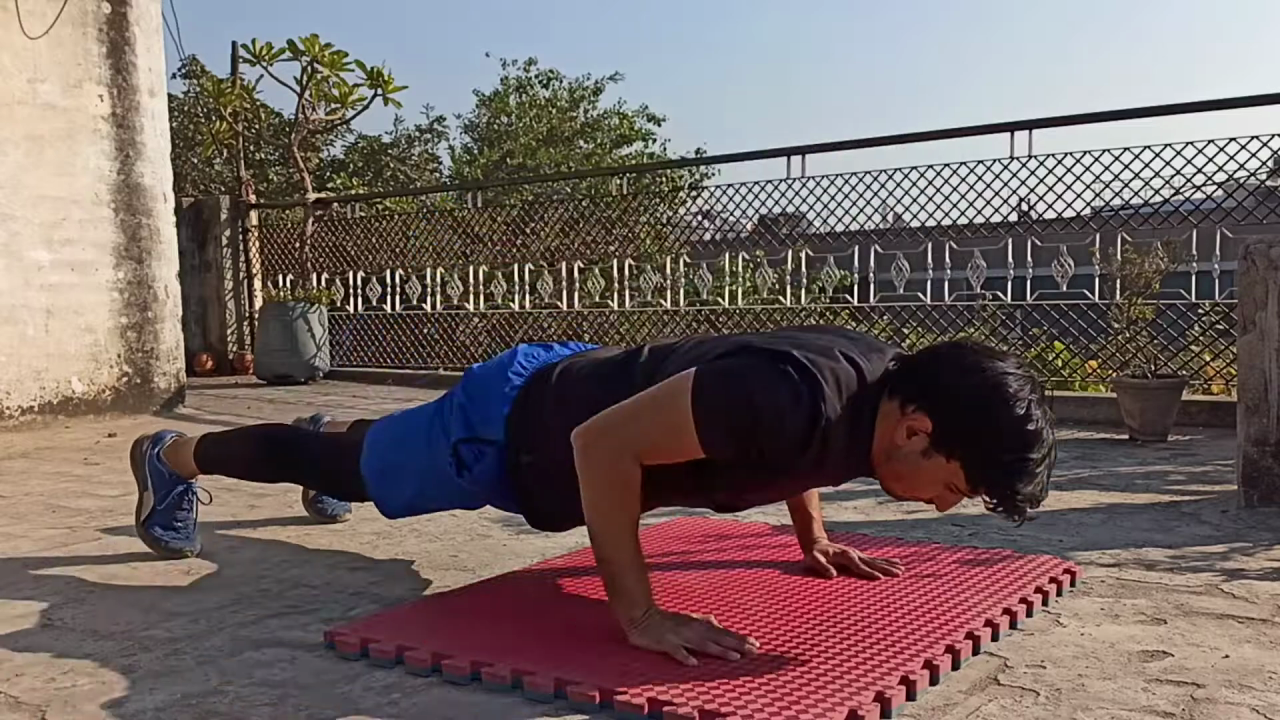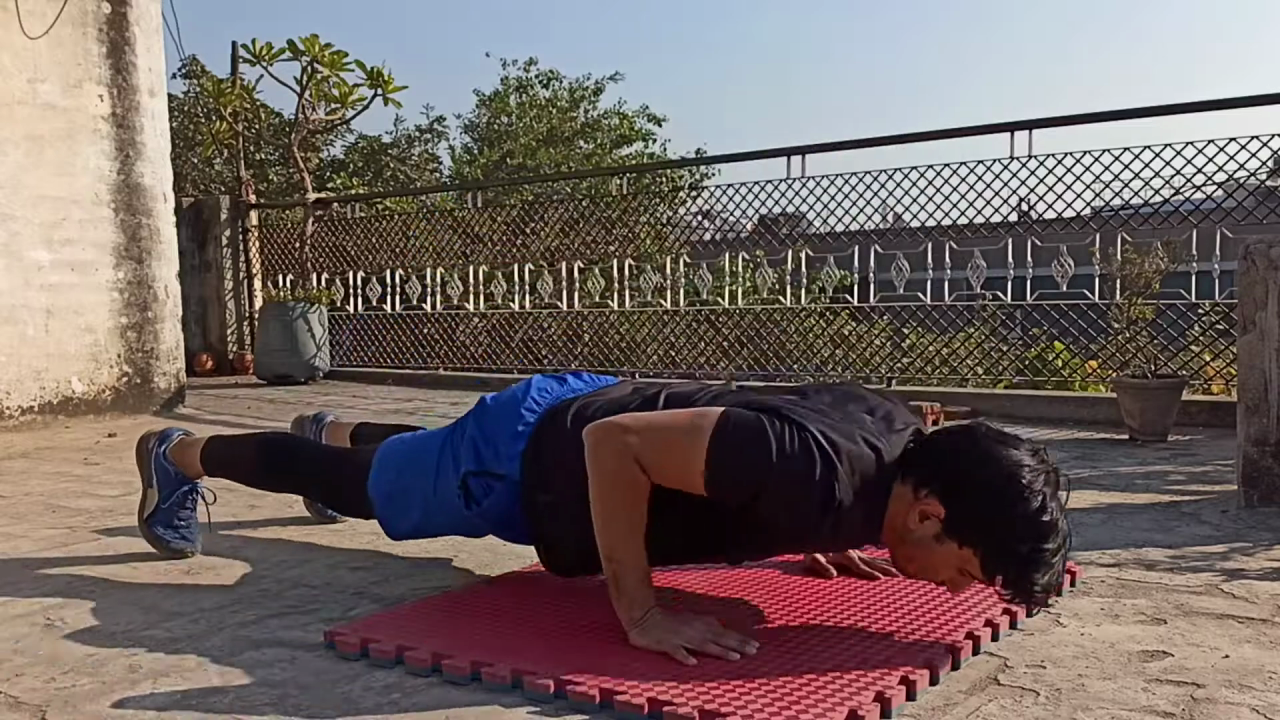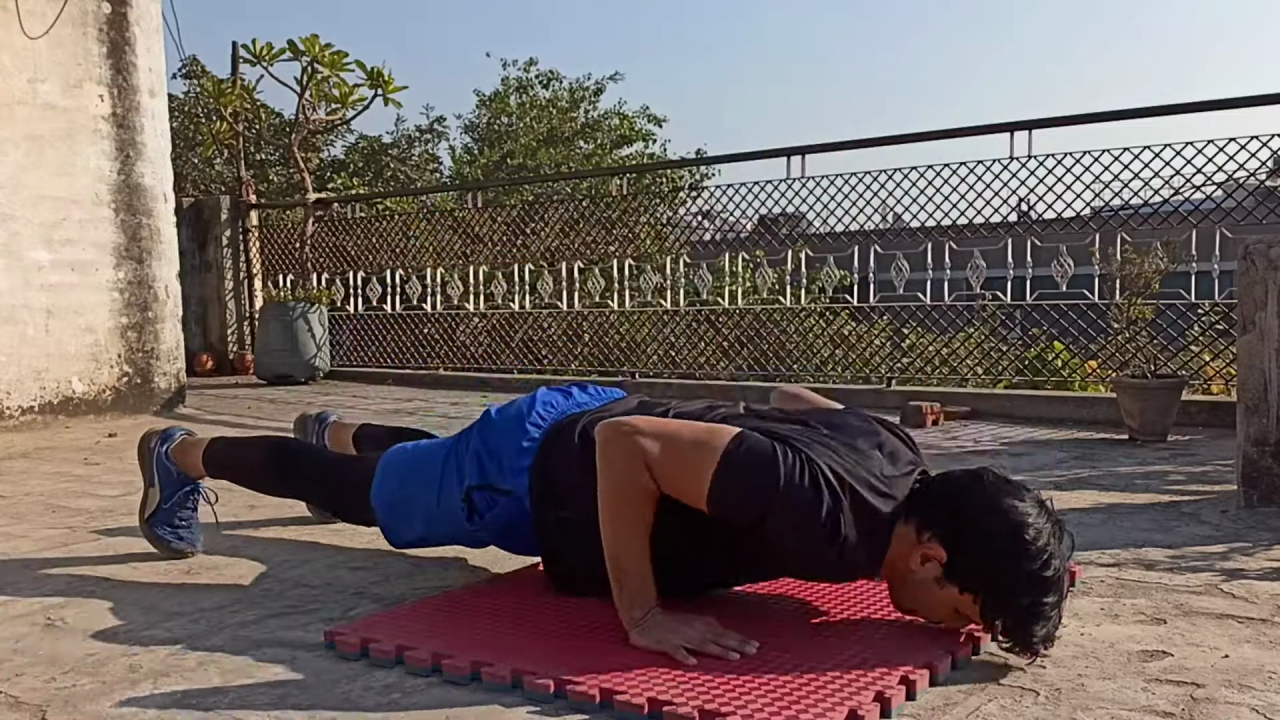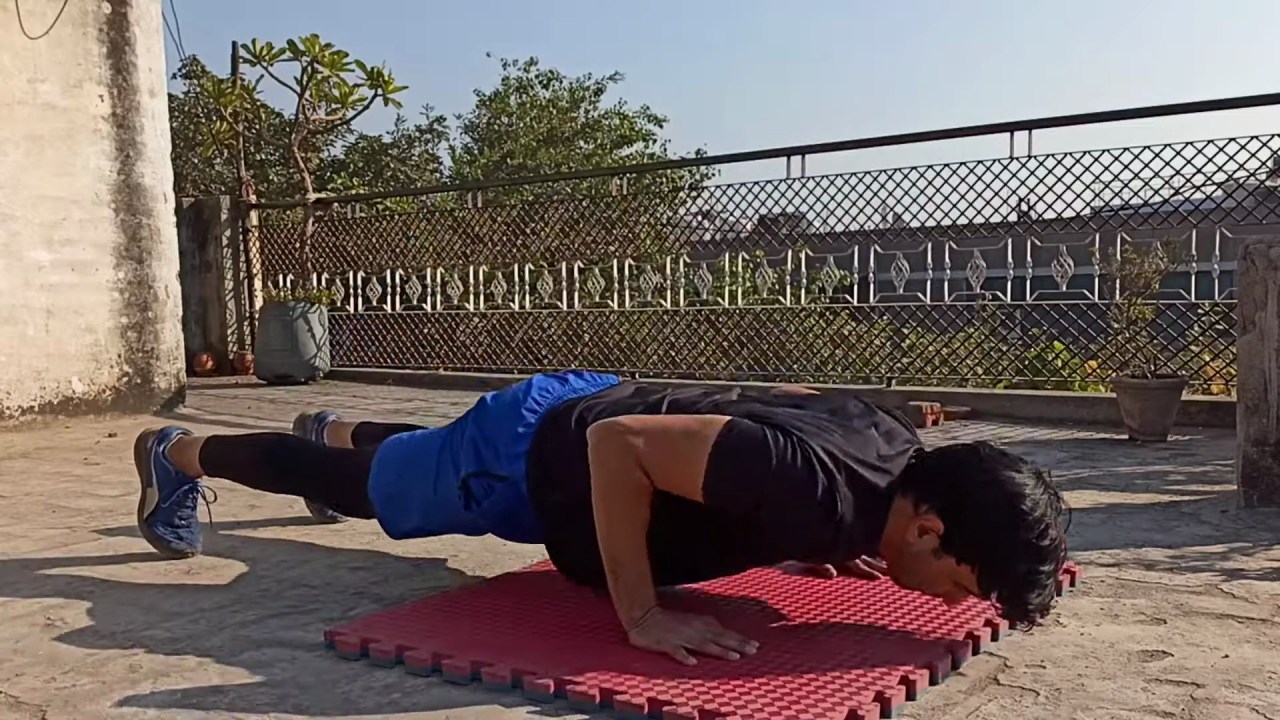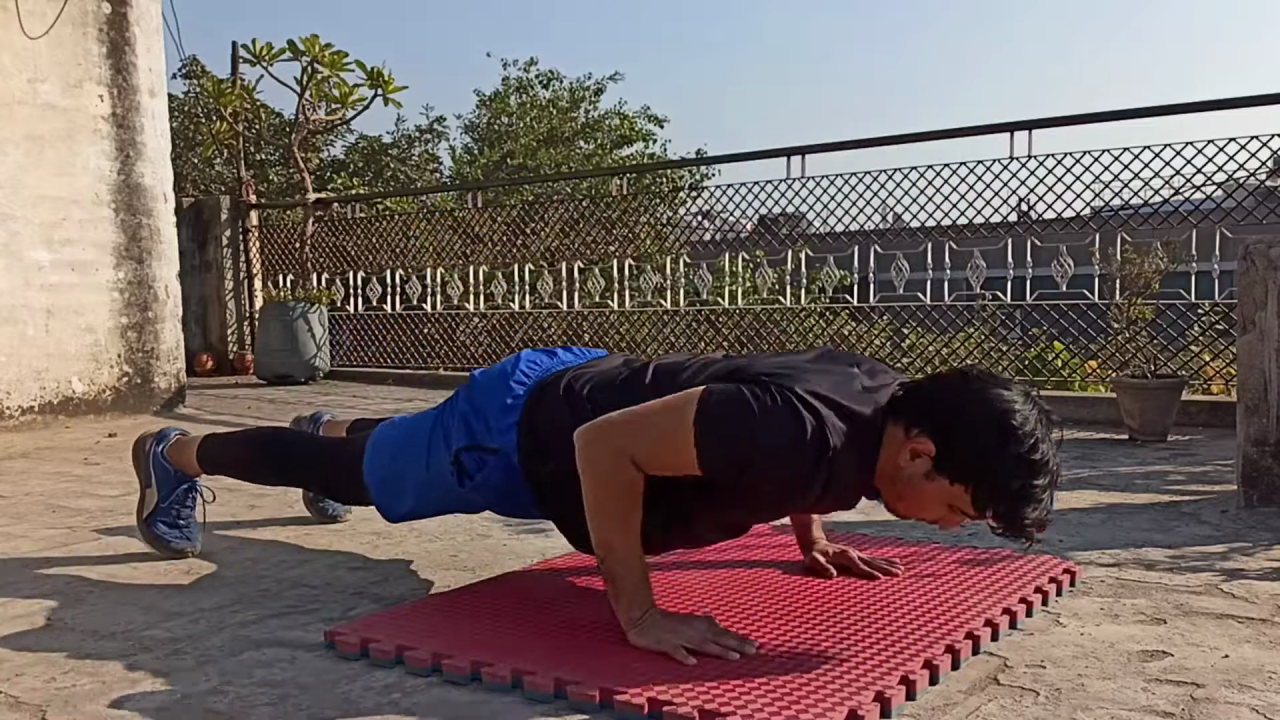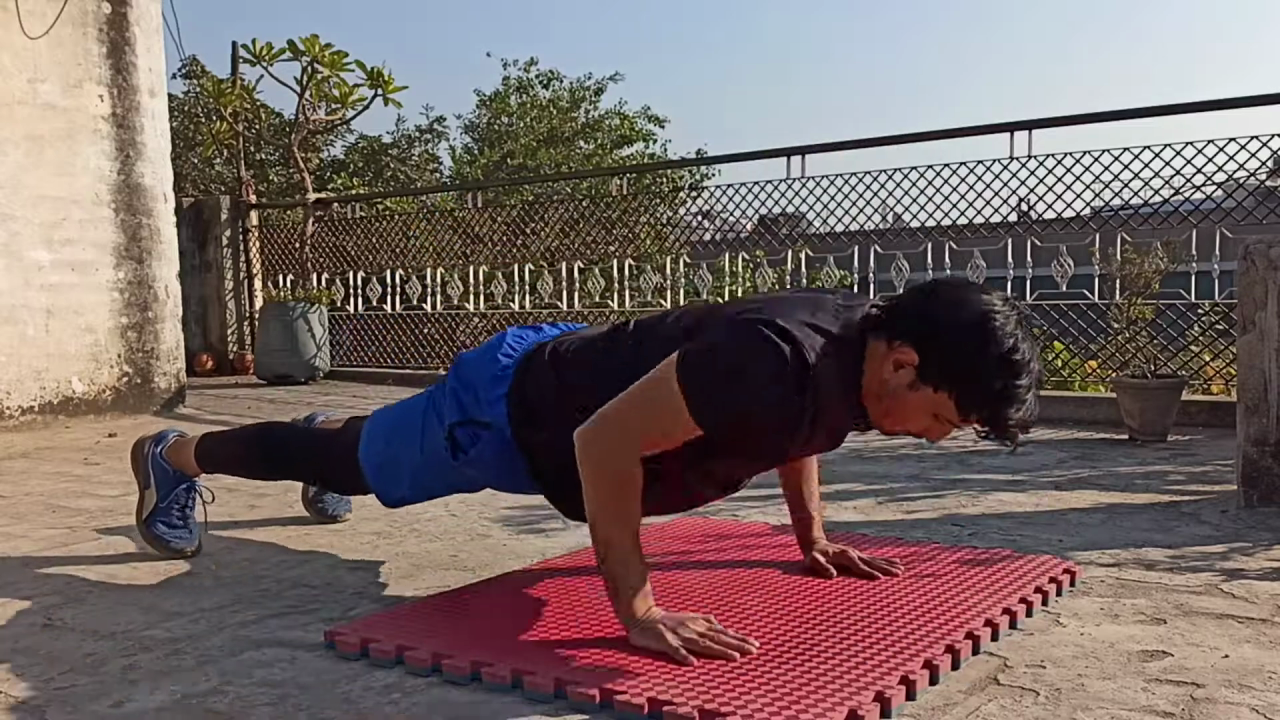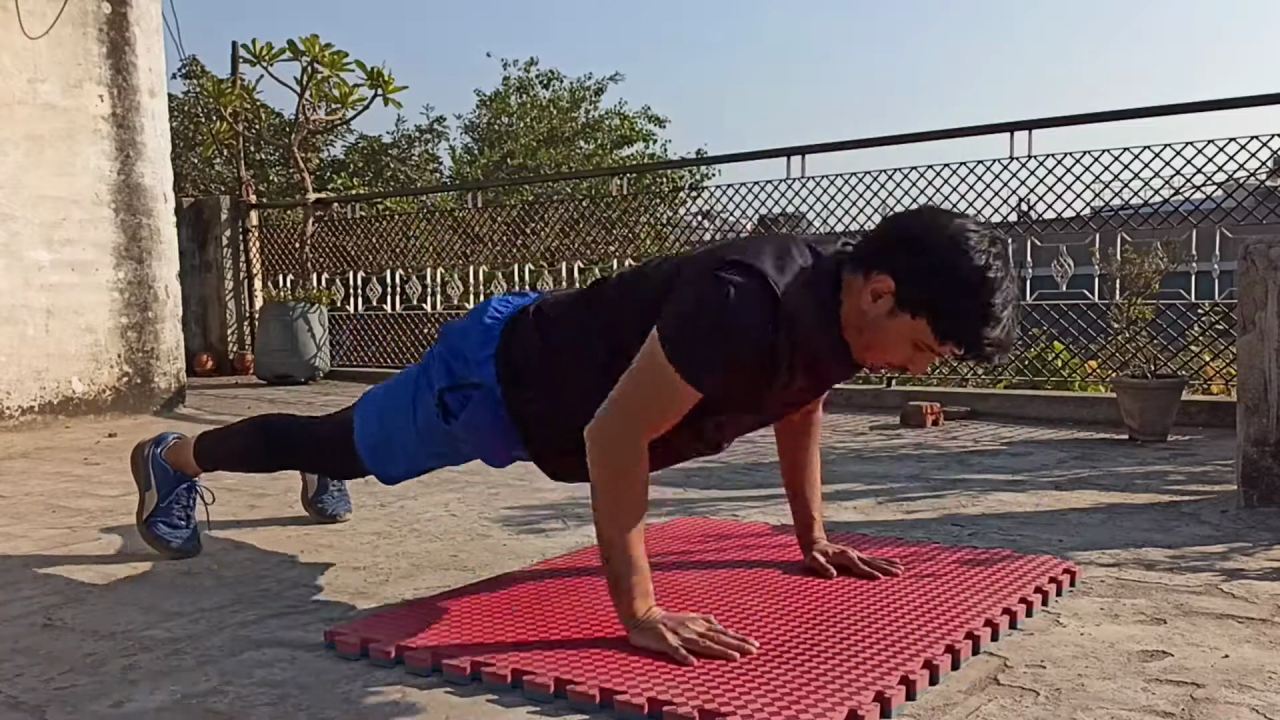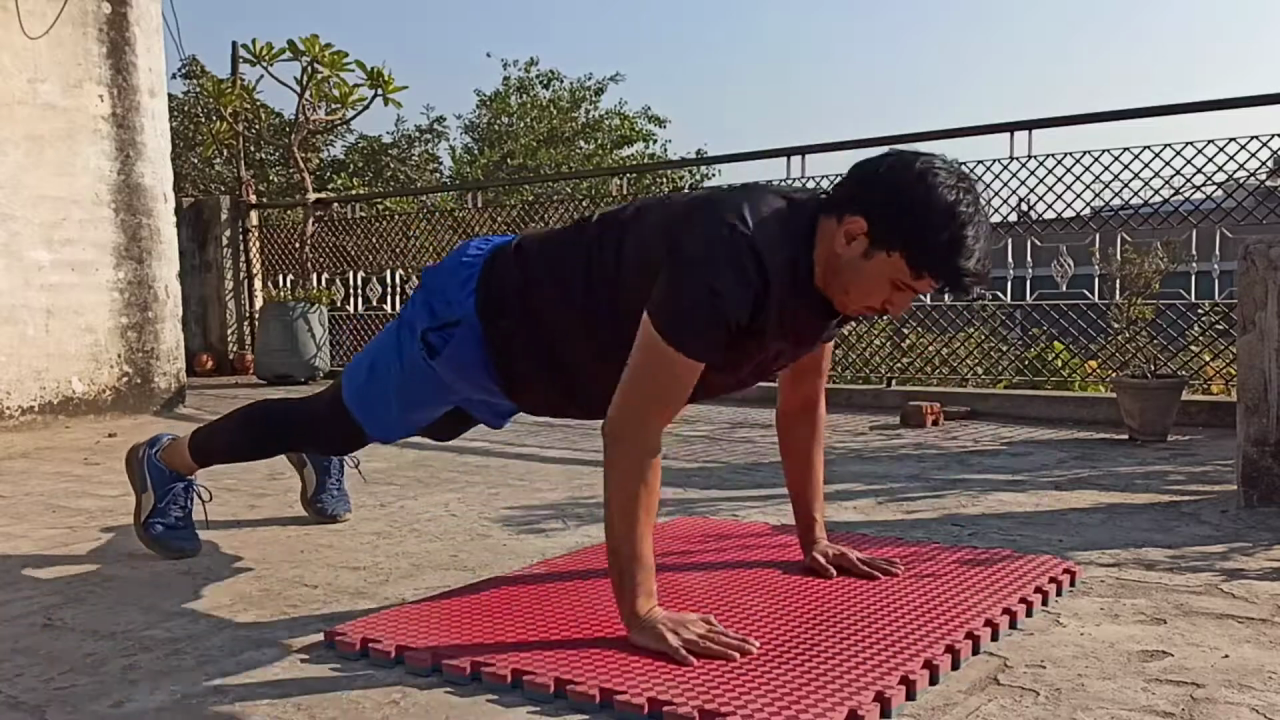
dt=0.1s
person 1, frame 1
left shoulder: (872, 380)
right shoulder: (804, 402)
right elbow: (599, 442)
left wrist: (812, 538)
right wrist: (637, 608)
left hip: (573, 383)
right hip: (522, 427)
right knee: (348, 468)
left ankle: (332, 424)
right ankle: (175, 452)
person 1, frame 2
left shoulder: (890, 439)
right shoulder: (815, 467)
right elbow: (614, 447)
left wrist: (818, 541)
right wrist: (640, 615)
left hip: (586, 408)
right hip: (532, 461)
left knee: (400, 462)
right knee: (355, 487)
left ankle: (331, 431)
right ankle: (181, 455)
person 1, frame 3
left shoulder: (898, 468)
right shoulder: (816, 505)
left elbow: (794, 398)
right elbow: (627, 445)
right wrist: (642, 615)
left hip: (585, 425)
right hip: (538, 476)
left knee: (420, 461)
right knee: (356, 492)
left ankle: (336, 431)
right ankle: (182, 453)
person 1, frame 4
left shoulder: (896, 449)
right shoulder: (814, 488)
left elbow: (791, 394)
right elbow: (617, 443)
left wrist: (829, 553)
right wrist: (640, 614)
left hip: (586, 406)
right hip: (534, 462)
left knee: (406, 462)
right knee: (352, 487)
left ankle: (334, 430)
right ankle: (179, 452)
person 1, frame 5
left shoulder: (883, 400)
right shoulder: (793, 422)
right elbow: (602, 445)
left wrist: (813, 538)
right wrist: (639, 612)
left hip: (580, 387)
right hip: (525, 431)
right knee: (352, 479)
left ankle: (330, 429)
right ankle: (176, 457)
person 1, frame 6
left shoulder: (860, 336)
right shoulder: (779, 362)
left elbow: (795, 426)
right elbow: (605, 440)
left wrist: (812, 539)
right wrist: (636, 606)
left hip: (572, 361)
right hip: (513, 406)
right knee: (350, 467)
left ankle: (327, 432)
right ankle: (174, 455)
person 1, frame 7
left shoulder: (845, 309)
right shoulder: (751, 302)
left elbow: (797, 409)
right elbow: (611, 438)
left wrist: (811, 536)
right wrist: (636, 603)
left hip: (547, 377)
right hip: (495, 373)
right knee: (343, 447)
left ankle: (319, 472)
right ankle: (172, 461)
person 1, frame 8
left shoulder: (826, 269)
right shoulder: (734, 256)
left elbow: (801, 399)
right elbow: (632, 430)
left wrist: (813, 540)
right wrist: (639, 606)
left hip: (540, 331)
right hip: (481, 312)
left knee: (430, 426)
right knee: (335, 421)
left ankle: (317, 470)
right ankle: (168, 460)
